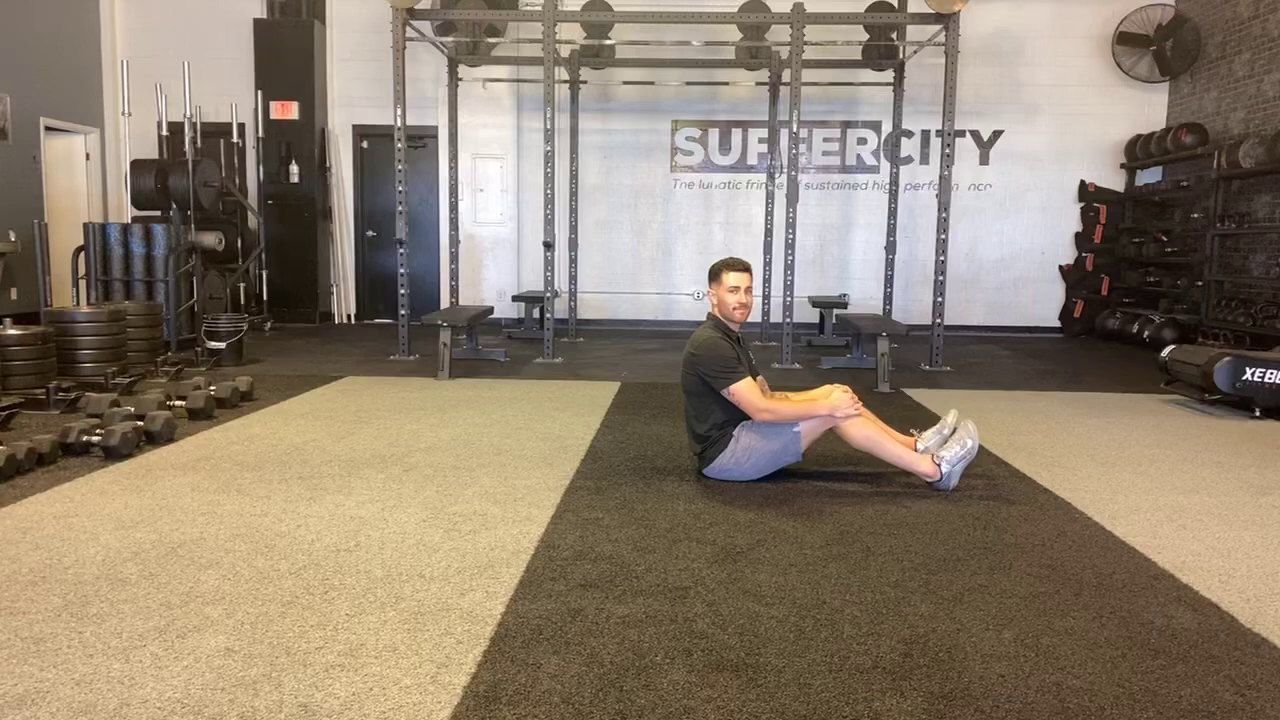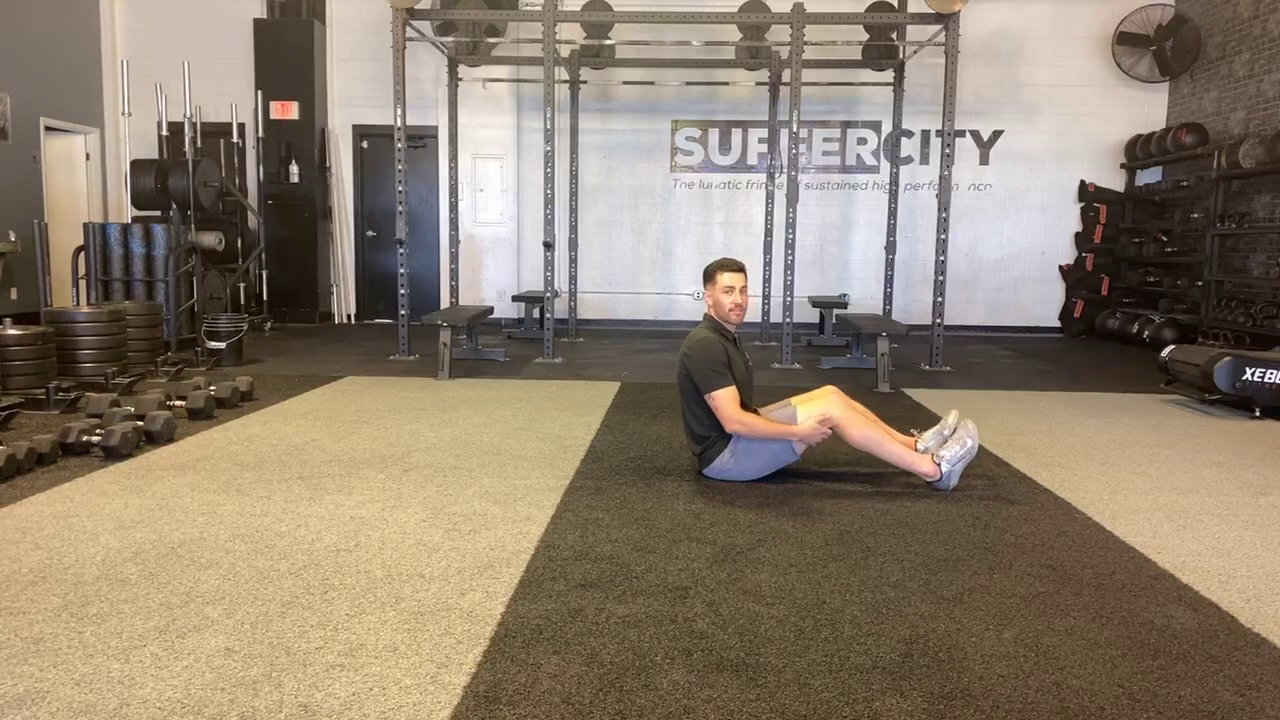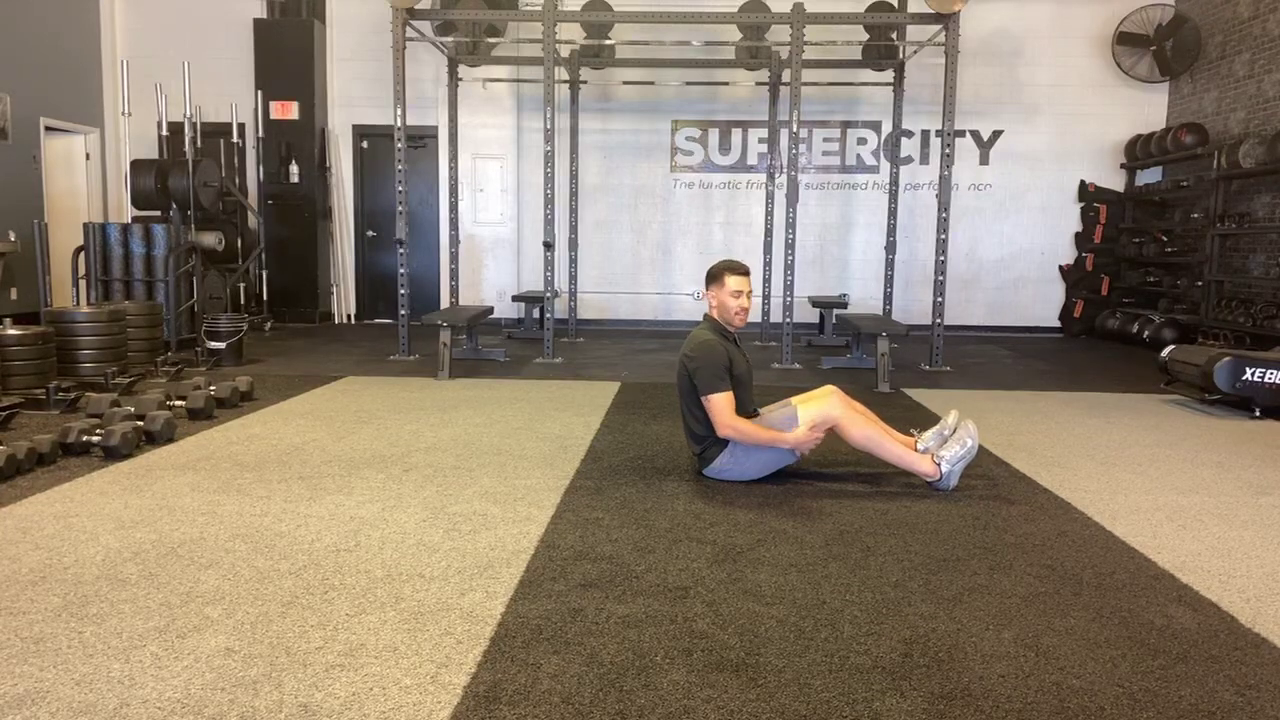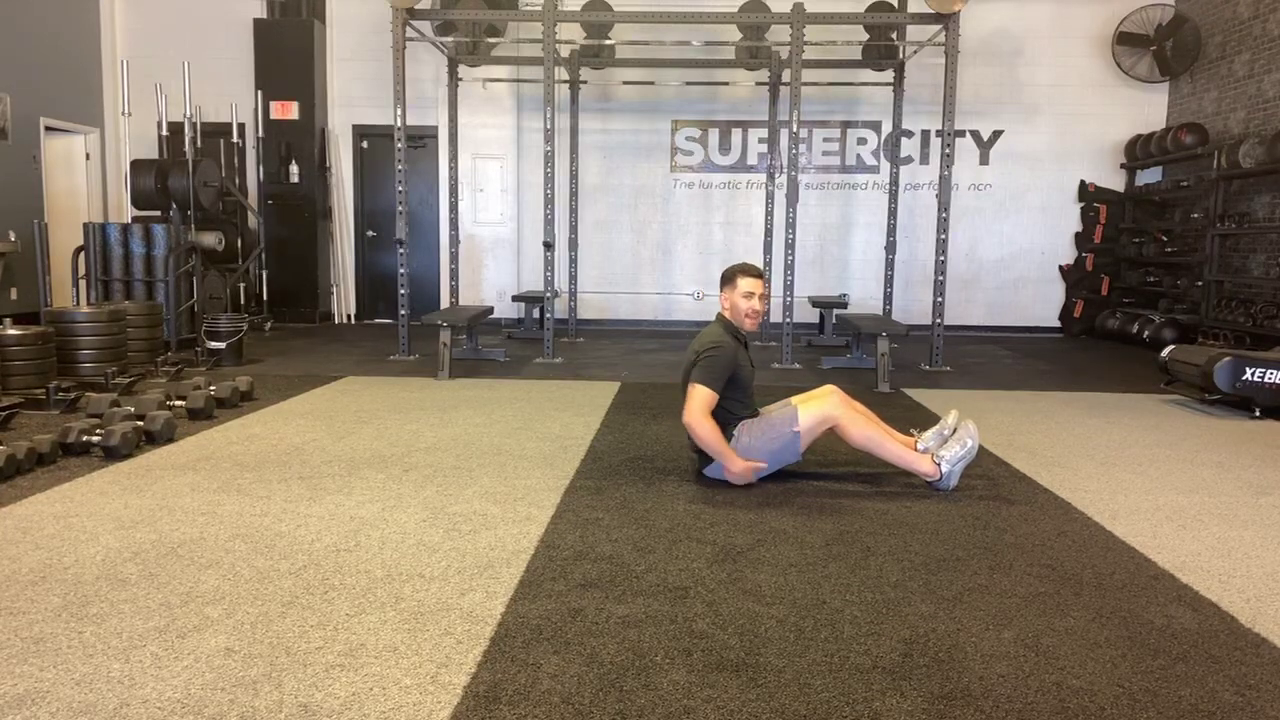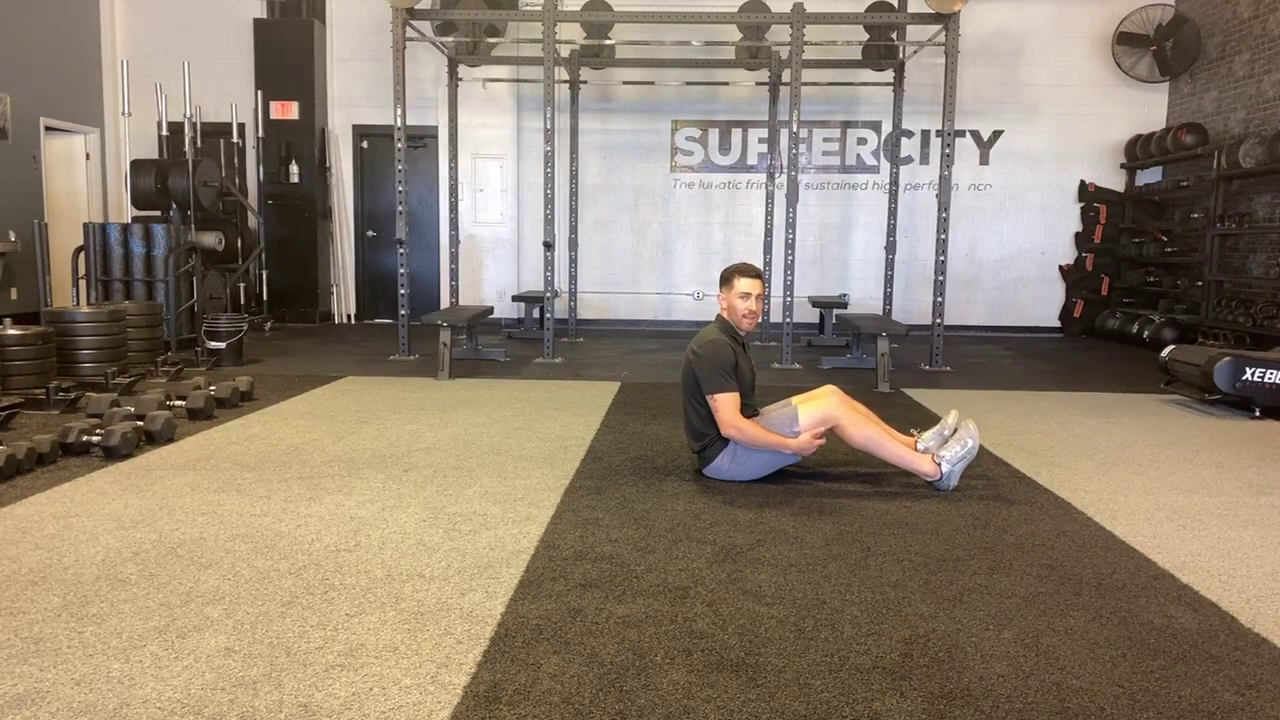
dt=1s
person 1, frame 1
left shoulder: (730, 338)
right shoulder: (711, 344)
left elbow: (765, 396)
right elbow: (761, 410)
left wrist: (826, 396)
right wrist: (825, 407)
left hip: (737, 439)
right hip: (725, 454)
left knee: (832, 395)
right knee: (832, 410)
left ankle: (914, 445)
right ankle: (932, 469)
person 1, frame 2
left shoulder: (725, 338)
right shoulder: (706, 346)
right elbow: (733, 421)
left wrist: (798, 414)
right wrist: (799, 432)
left hip: (737, 441)
right hip: (725, 454)
left knee: (830, 394)
right knee: (831, 407)
left ankle: (915, 445)
right ankle: (932, 468)
person 1, frame 3
left shoulder: (722, 337)
right shoulder: (708, 347)
right elbow: (726, 426)
left wrist: (789, 432)
right wrist: (790, 440)
left hip: (736, 442)
right hip: (726, 455)
left knee: (830, 393)
right knee: (831, 409)
left ankle: (915, 445)
right ankle: (932, 469)
person 1, frame 4
left shoulder: (727, 337)
right shoulder: (720, 347)
left elbow: (708, 395)
right elbow: (694, 417)
right wrist: (733, 464)
left hip: (739, 432)
right hip: (731, 448)
left knee: (830, 393)
right knee: (832, 407)
left ankle: (916, 446)
right ankle: (933, 469)
person 1, frame 5
left shoulder: (731, 340)
right shoulder: (715, 347)
right elbow: (730, 426)
left wrist: (795, 433)
right wrist: (792, 446)
left hip: (737, 441)
right hip: (725, 454)
left knee: (830, 394)
right knee: (832, 408)
left ankle: (915, 445)
right ankle: (932, 469)
